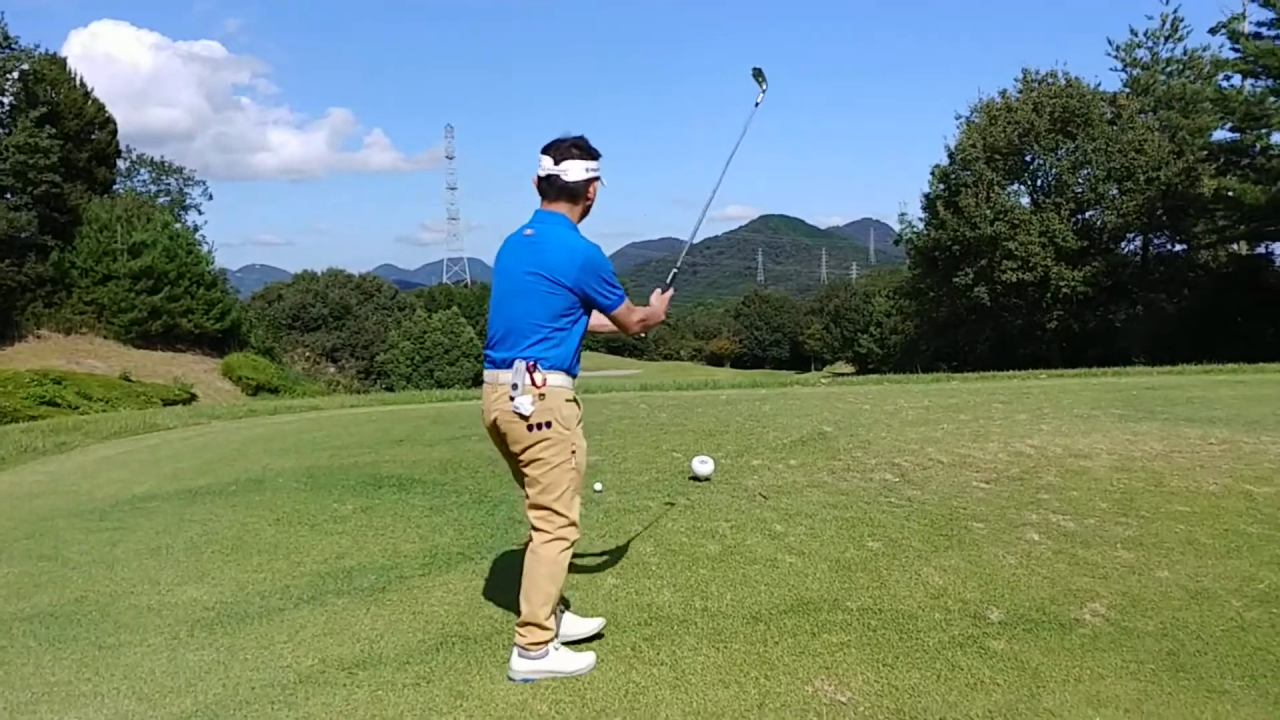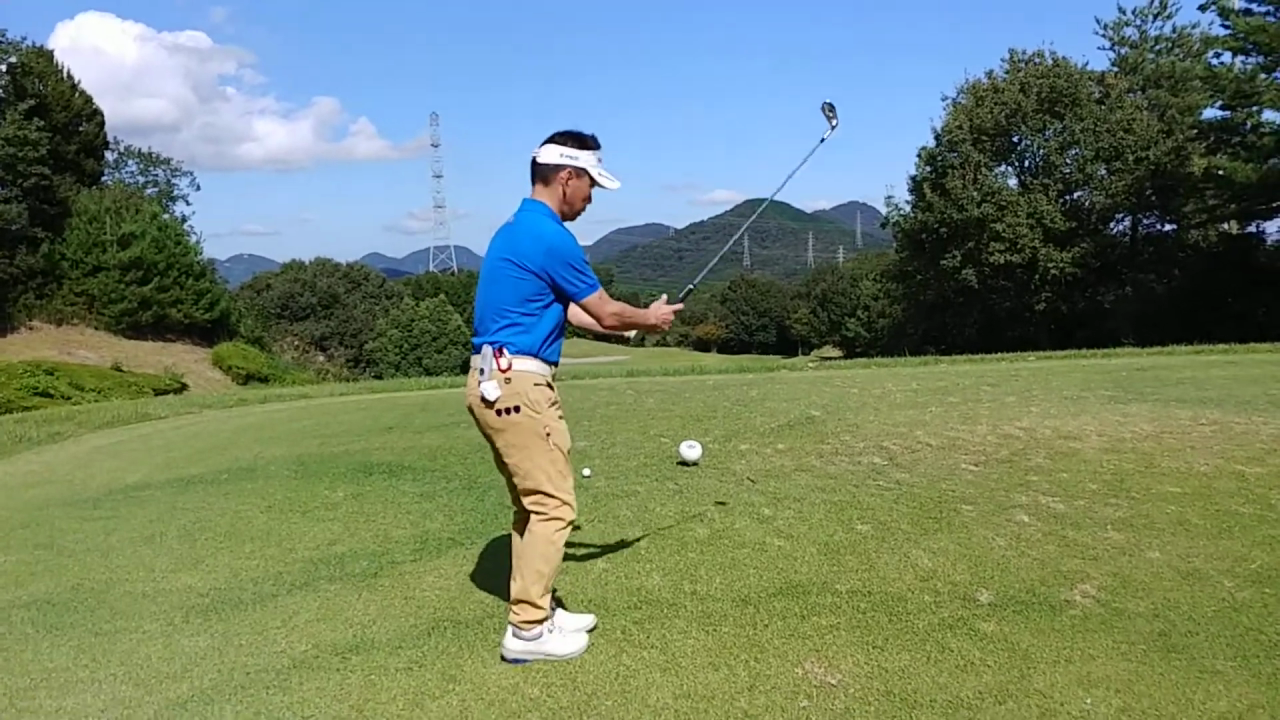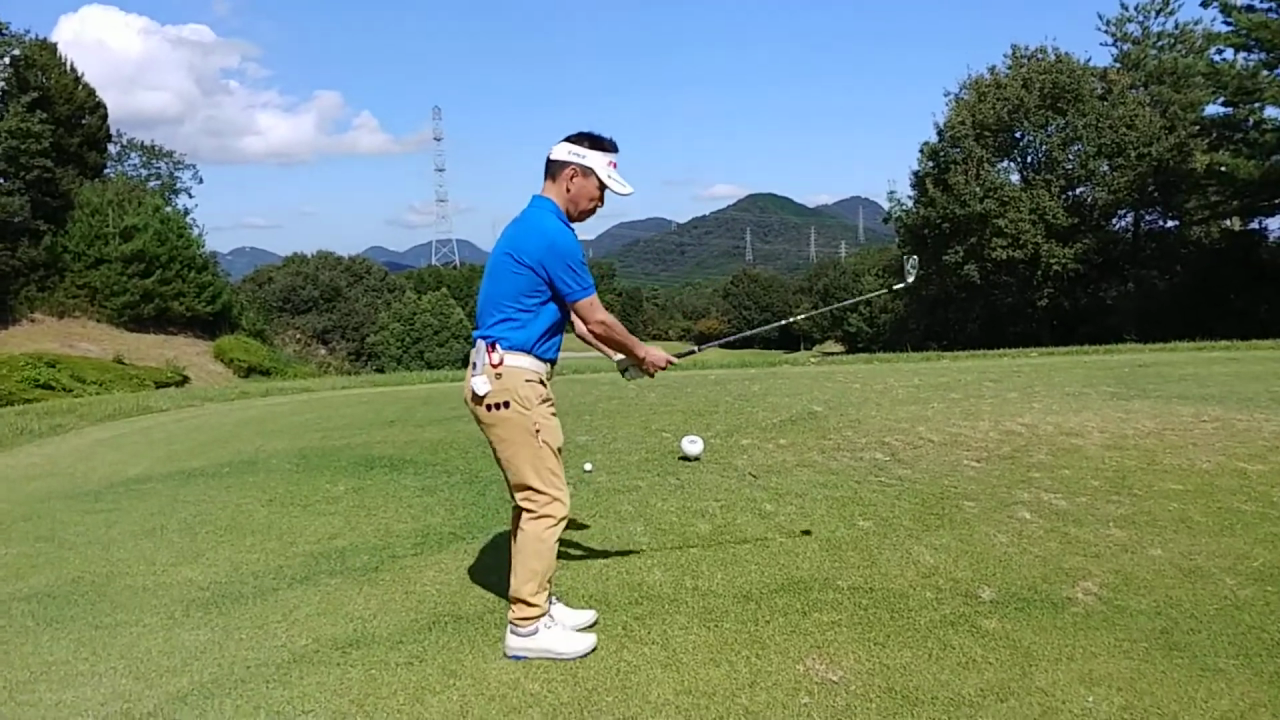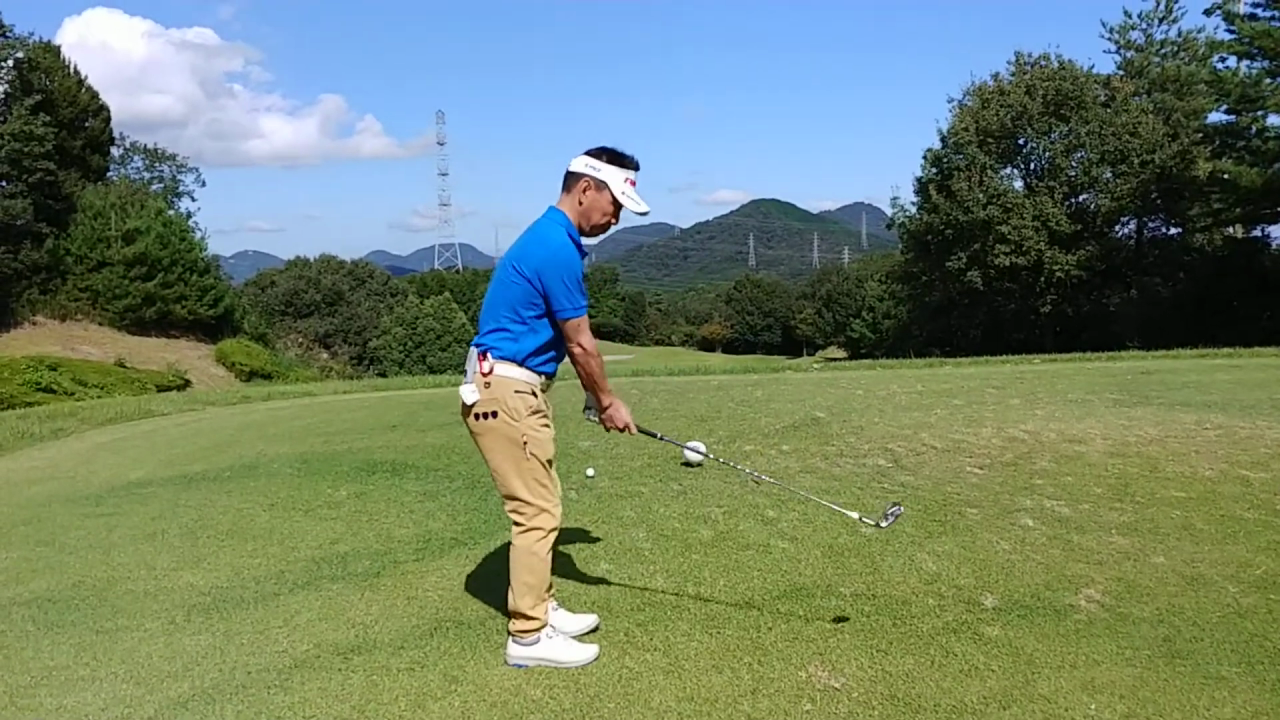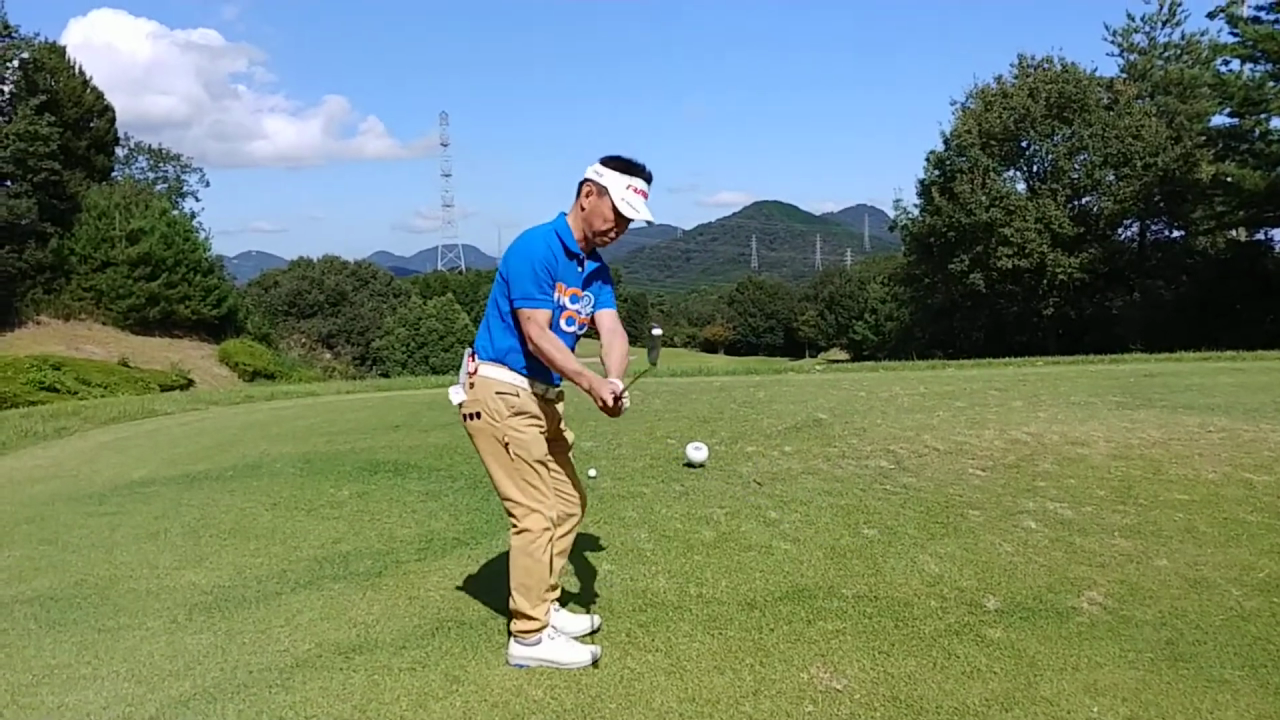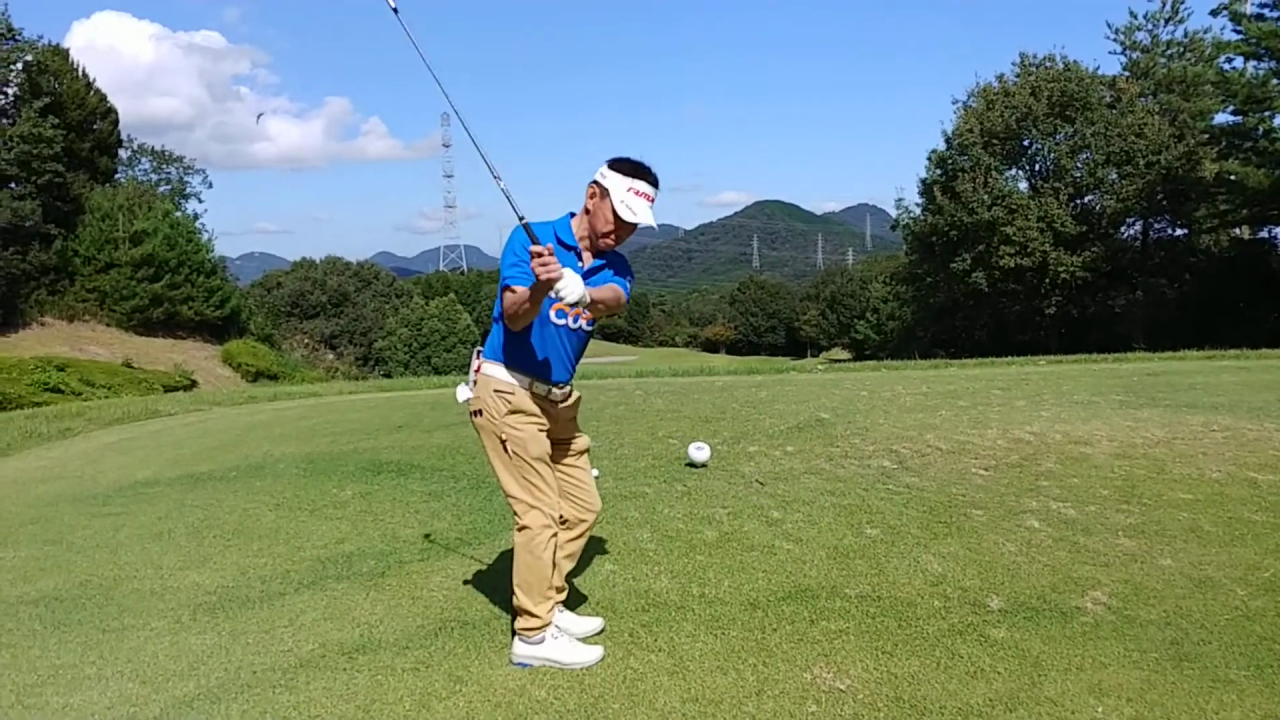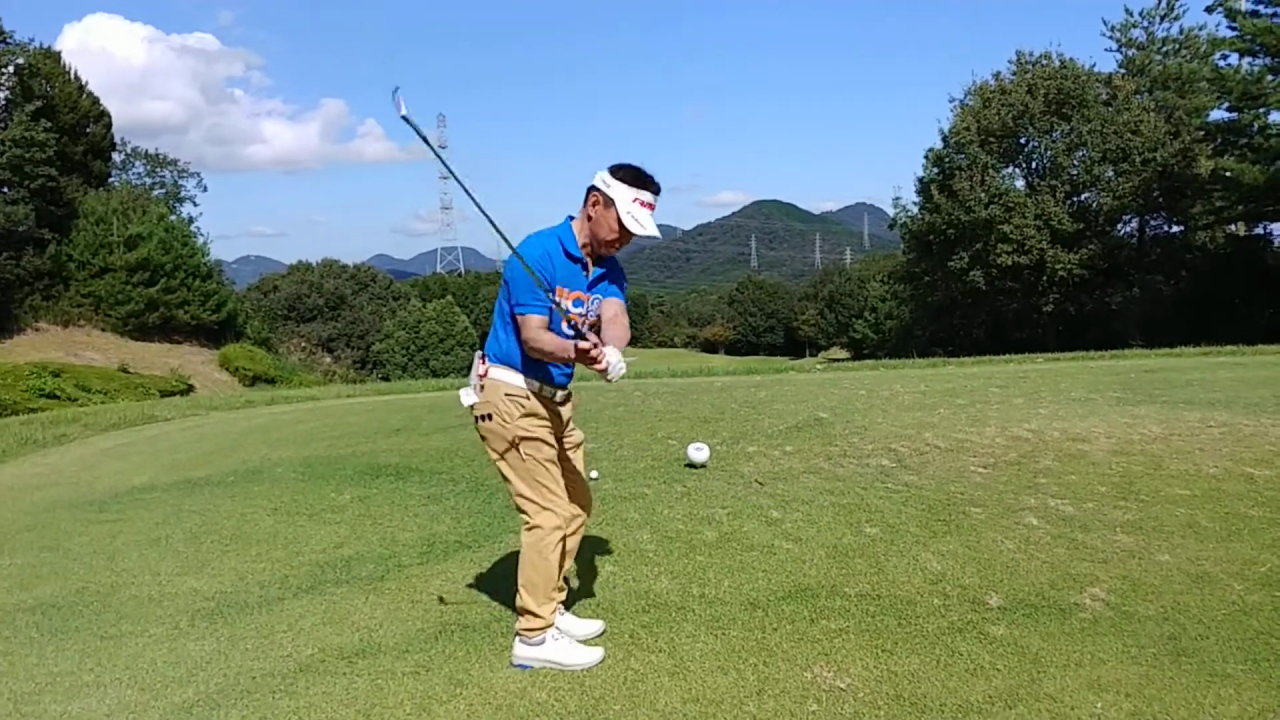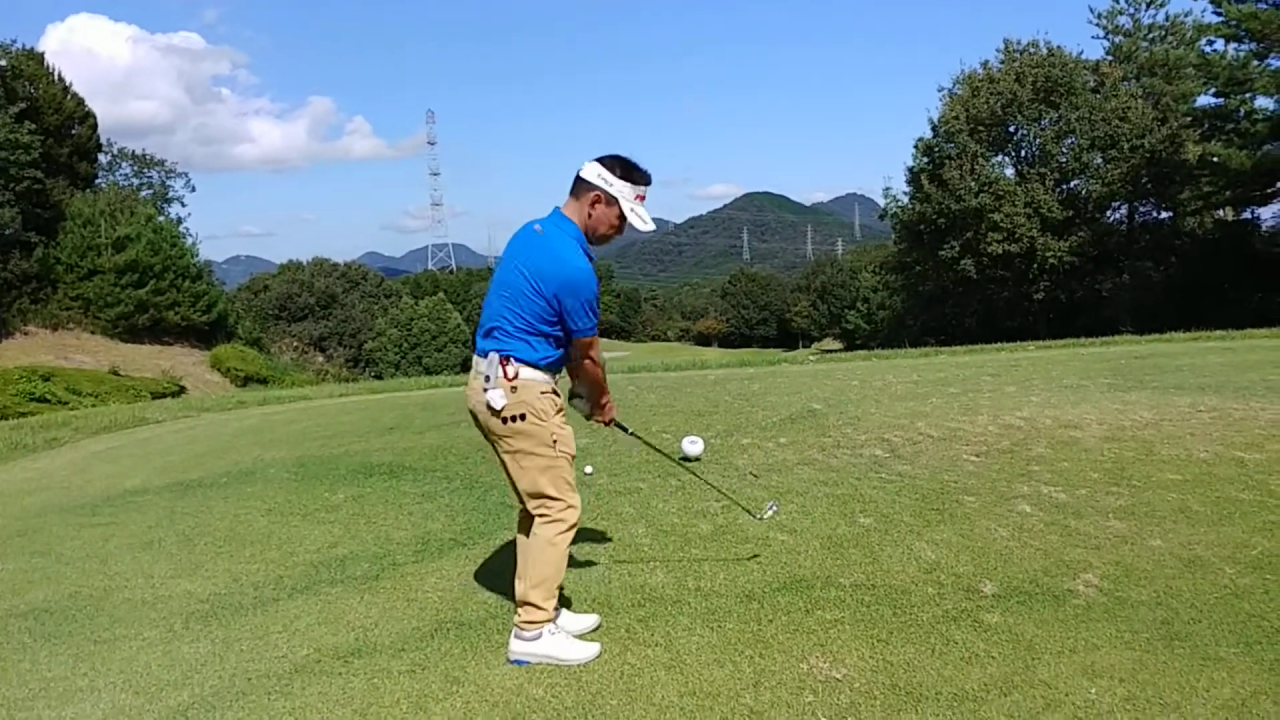
dt=0.3s
person 1, frame 1
left shoulder: (513, 244)
right shoulder: (579, 253)
right elbow: (632, 321)
left wrist: (631, 318)
right wrist: (656, 311)
left hip: (501, 393)
right hip: (542, 397)
left knee: (546, 515)
right knee: (556, 523)
left ankle: (547, 617)
right ankle: (533, 649)
person 1, frame 2
left shoulder: (513, 230)
right shoulder: (550, 238)
right elbow: (606, 313)
left wrist: (632, 324)
right wrist: (652, 318)
left hip: (494, 381)
right hip: (519, 384)
left knee: (532, 505)
right knee: (552, 507)
left ankle: (537, 610)
right ankle: (527, 629)
person 1, frame 3
left shoulder: (532, 225)
right shoulder: (552, 236)
left elbow: (571, 315)
right elbow: (596, 320)
left wrist: (619, 353)
right wrist: (642, 354)
left hip: (503, 377)
right hip: (514, 381)
left knee: (532, 501)
right knee: (545, 502)
left ankle: (539, 604)
right ankle: (527, 627)
person 1, frame 4
left shoulder: (553, 240)
right shoulder: (556, 248)
left elbow: (571, 337)
right elbow: (580, 344)
left wrist: (596, 396)
right wrist: (609, 402)
left hip: (510, 388)
right hip: (506, 390)
left knee: (539, 507)
right knee: (536, 513)
left ankle: (539, 609)
right ankle: (527, 636)
person 1, frame 5
left shoulder: (598, 269)
right shoulder: (535, 246)
left elbow: (611, 329)
right elbow: (536, 335)
left wrist: (615, 380)
right wrist: (591, 385)
left hip: (544, 397)
right hip: (502, 393)
left knee: (568, 504)
right knee: (534, 514)
left ankle: (545, 608)
right ankle: (529, 636)
person 1, frame 6
left shoulder: (616, 266)
right shoulder: (528, 239)
left elbow: (611, 300)
right elbow: (514, 318)
left wrist: (580, 293)
right wrist: (540, 288)
left hip: (558, 397)
right hip: (508, 392)
left knee: (581, 507)
right knee: (538, 513)
left ankle: (549, 609)
right ankle: (533, 635)
person 1, frame 7
left shoulder: (609, 270)
right shoulder: (538, 252)
left elbow: (615, 320)
right elbow: (535, 339)
left wrist: (611, 353)
right wrist: (577, 350)
left hip: (551, 397)
right hip: (510, 394)
left knee: (576, 507)
right knee: (546, 513)
left ankle: (547, 611)
right ankle: (534, 637)
person 1, frame 8
left shoulder: (534, 234)
right shoulder: (570, 263)
right elbow: (587, 354)
left wrist: (587, 391)
right wrist: (602, 400)
left hip: (500, 385)
right hip: (522, 390)
left knee: (540, 504)
right knee: (558, 508)
left ankle: (540, 608)
right ankle: (531, 632)
